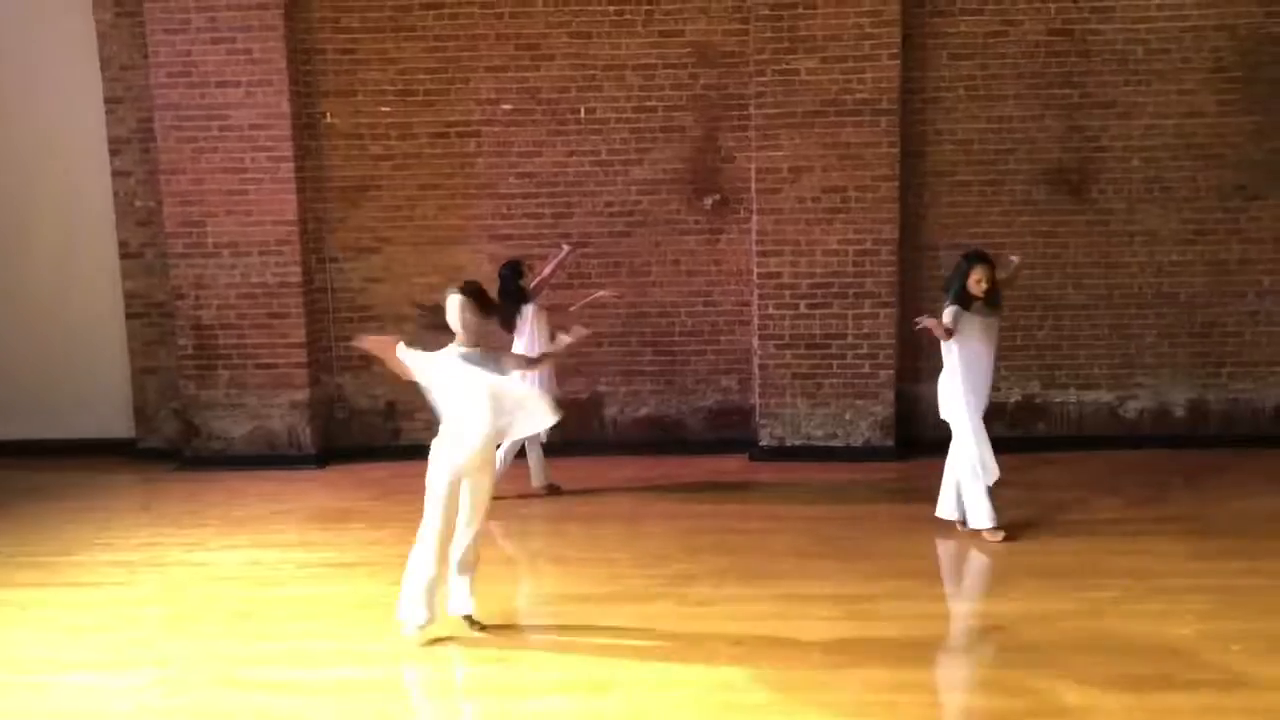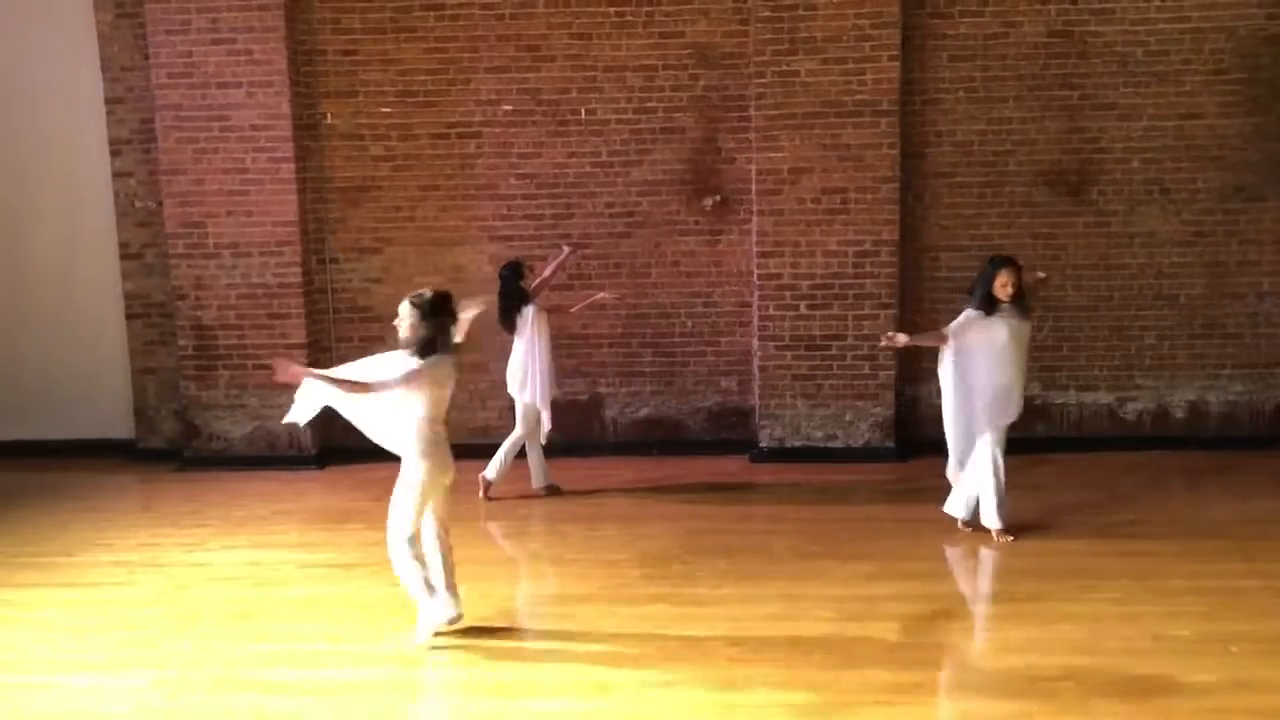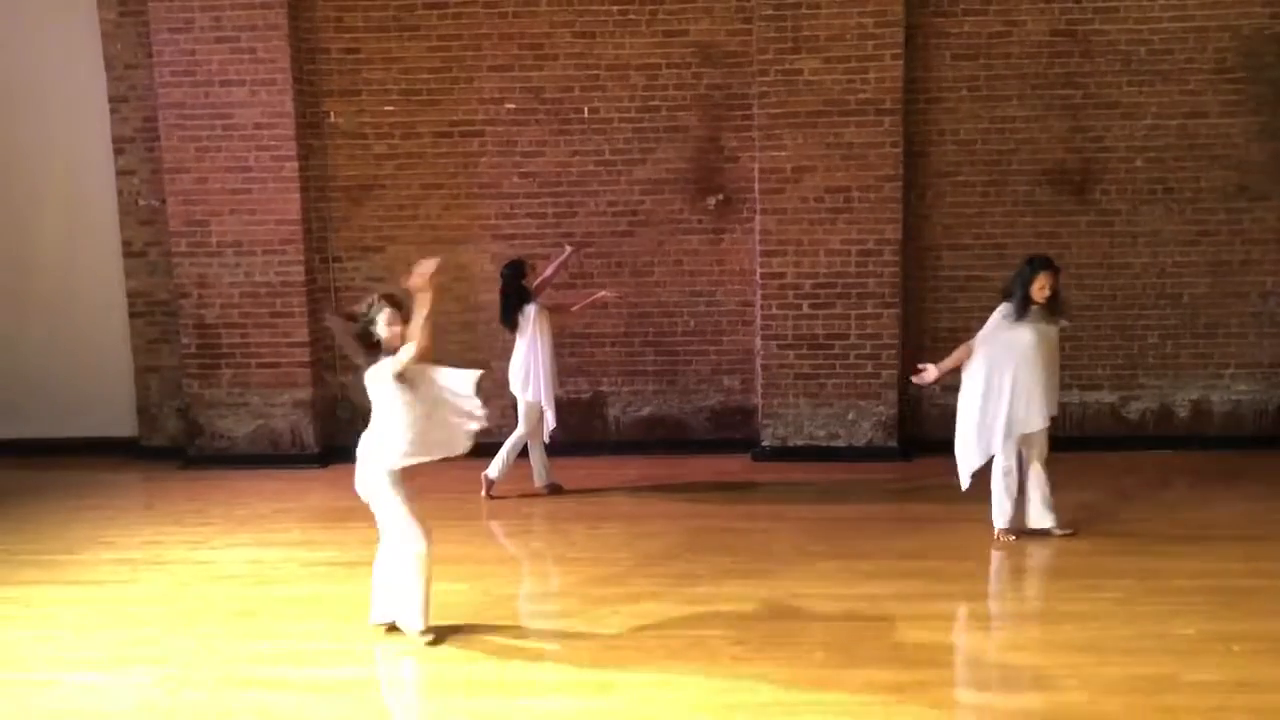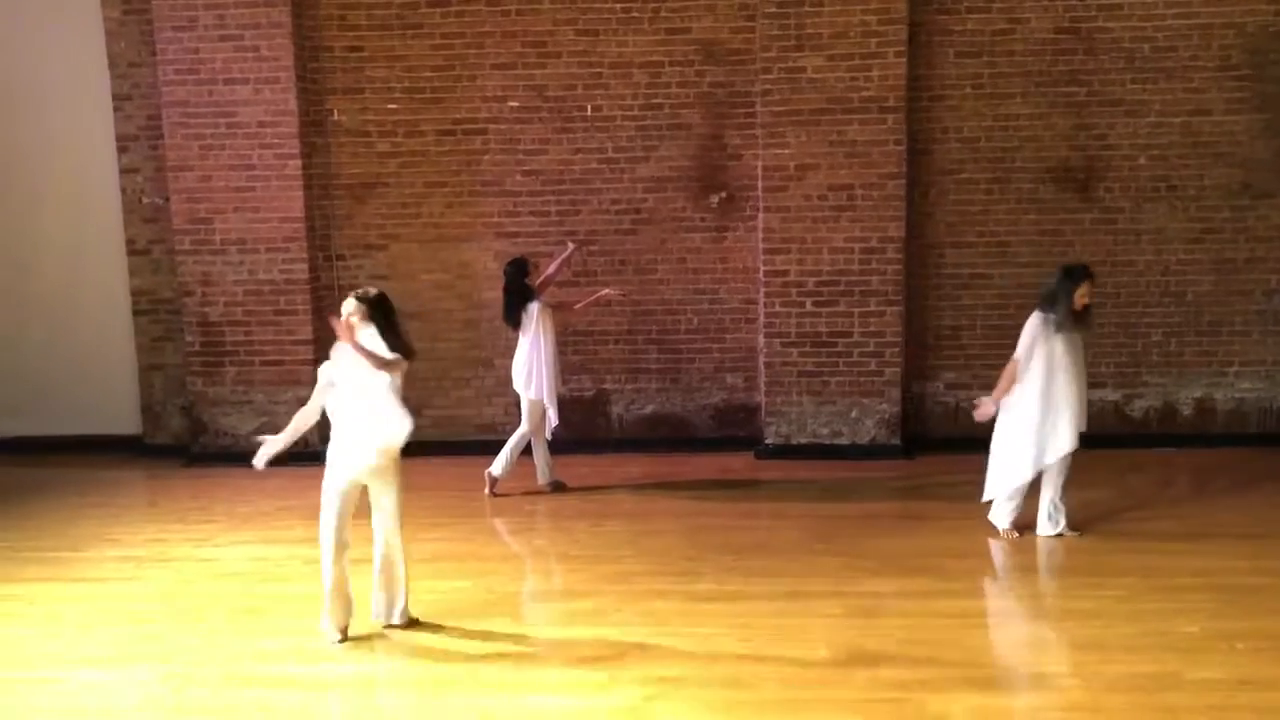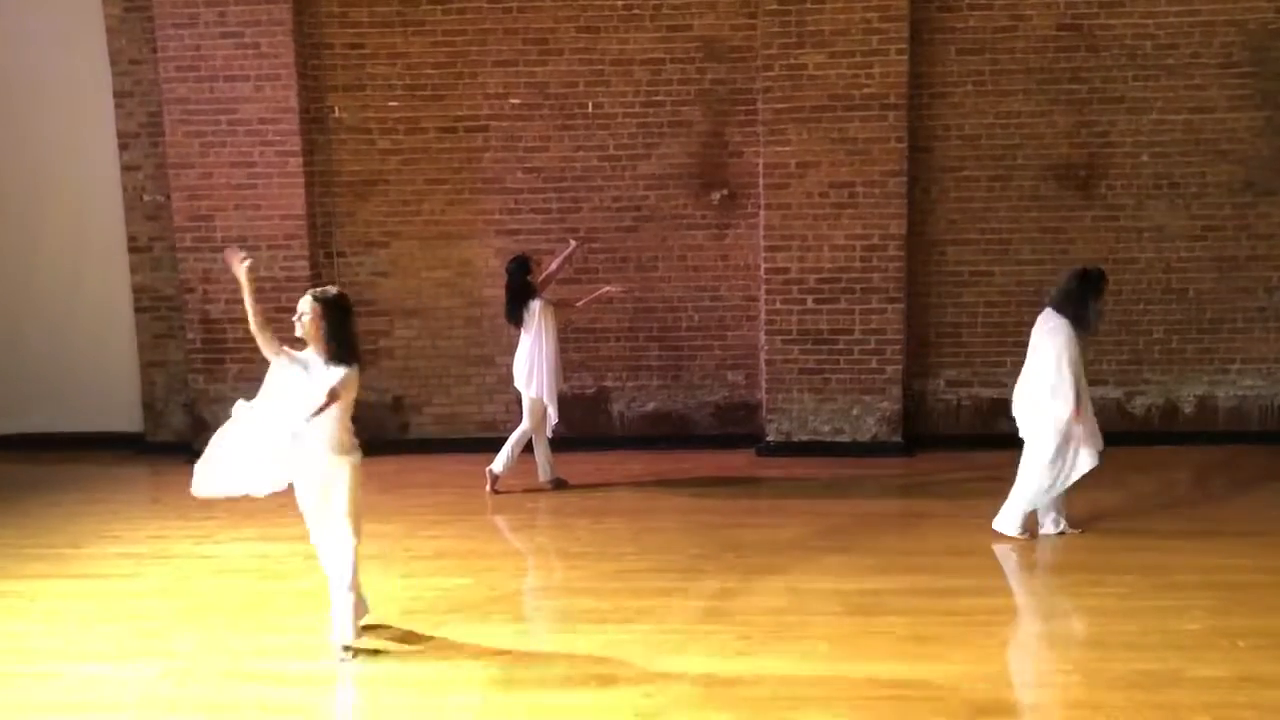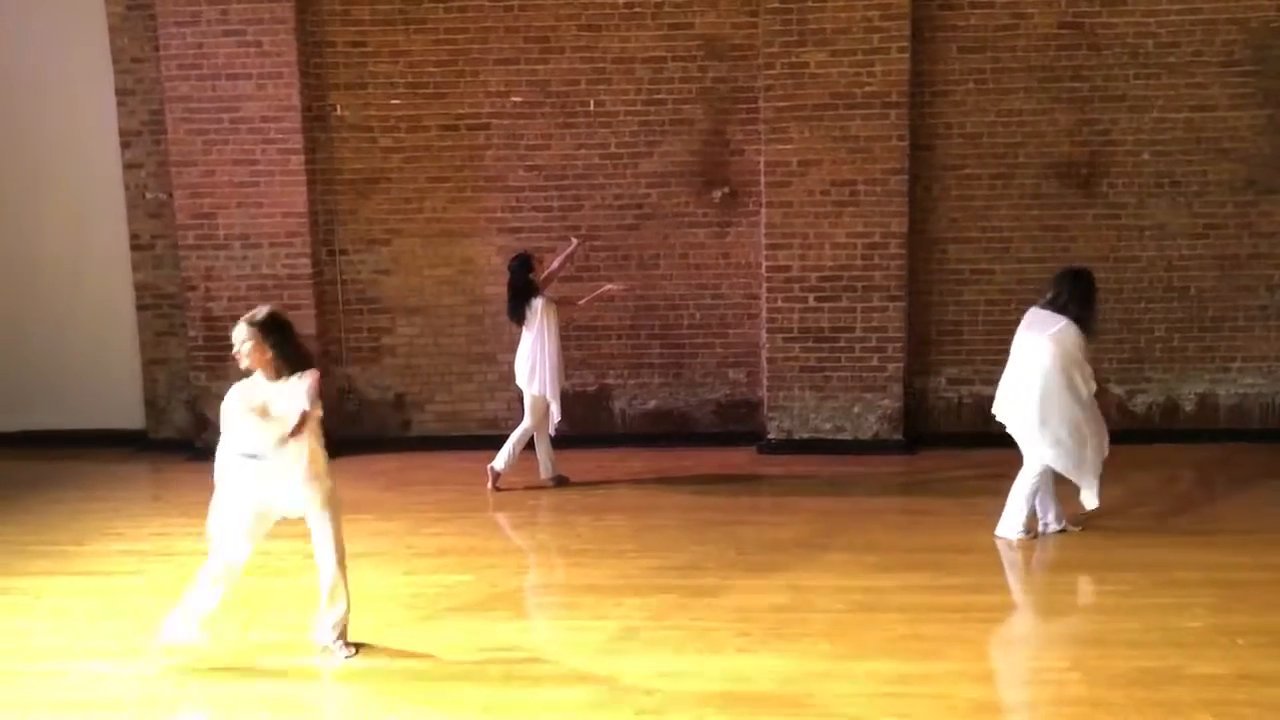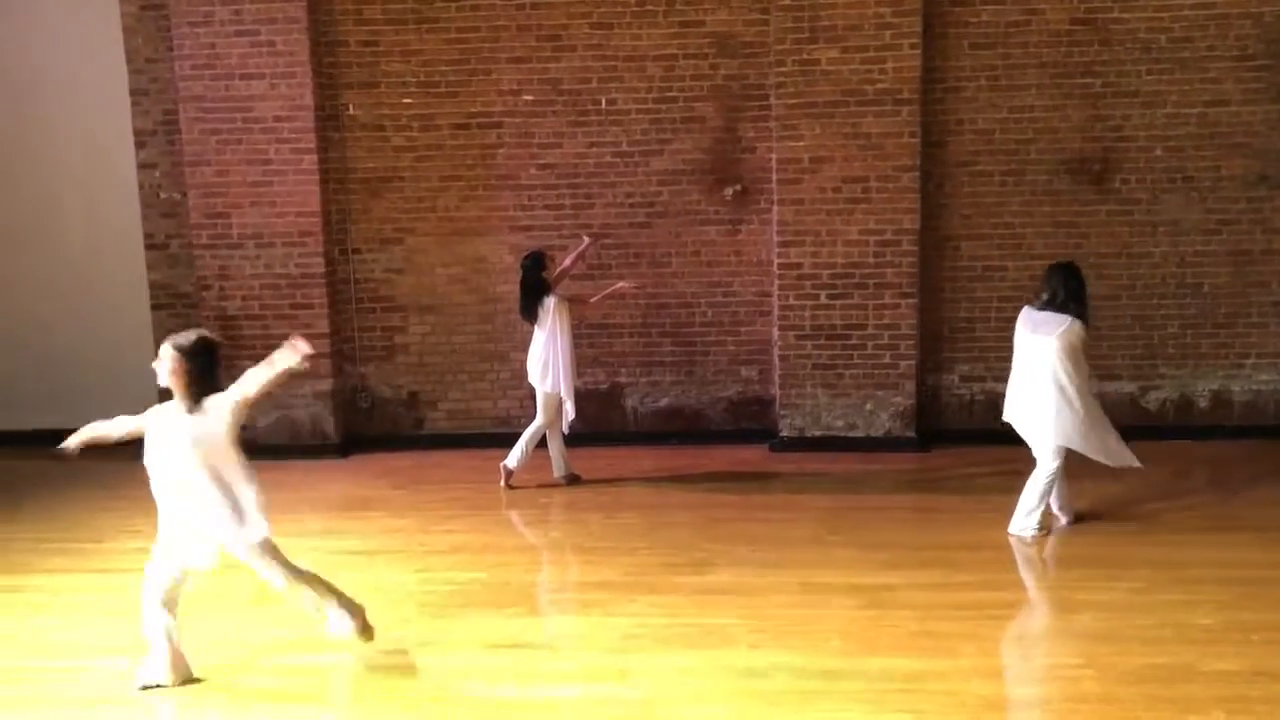
dt=0.3s
person 1, frame 1
left shoulder: (493, 356)
right shoulder: (443, 358)
left elbow: (530, 364)
right elbow: (409, 368)
left wrist: (562, 344)
right wrist: (389, 348)
left hip: (482, 457)
right hip: (451, 456)
left knee: (469, 534)
right knee: (434, 533)
left ankle: (461, 605)
right ankle: (416, 611)
person 1, frame 2
left shoulder: (423, 365)
right shoulder: (441, 358)
left elbow: (366, 386)
right elbow: (455, 337)
left wrist: (308, 375)
left hip: (424, 460)
right hip: (436, 457)
left knee: (401, 539)
right knee: (435, 535)
left ankle: (439, 610)
right ankle: (441, 610)
person 1, frame 3
left shoulder: (395, 365)
right shoulder: (385, 367)
right elbow: (417, 346)
right wrist: (423, 296)
left hip: (381, 466)
right hip: (381, 468)
left knee: (392, 541)
right knee: (412, 542)
left ankle: (386, 613)
right ankle: (411, 619)
person 1, frame 4
left shoulder: (392, 361)
right shoulder: (332, 367)
left elbow: (382, 368)
right elbow: (312, 410)
left wrist: (355, 347)
right wrist: (279, 440)
left hip: (383, 462)
right hip: (341, 462)
left knee: (389, 538)
right knee: (332, 539)
left ankle: (392, 611)
right ankle: (336, 617)
person 1, frame 5
left shoulder: (345, 371)
right shoulder: (292, 362)
left elbow: (323, 401)
right elbow: (261, 335)
left wrist: (296, 421)
right wrist: (245, 284)
left hip: (340, 464)
right hip: (304, 466)
left knee: (346, 542)
right knee: (325, 542)
left ankle: (344, 627)
right ankle: (346, 610)
person 1, frame 6
left shoulder: (303, 382)
right shoulder: (241, 390)
left elbow: (301, 420)
right elbow: (247, 407)
left wrist: (275, 444)
left hip: (309, 484)
right hip: (261, 489)
left knee: (331, 563)
right knee: (226, 555)
left ankle: (333, 634)
right ankle: (188, 620)
person 1, frame 7
left shoulder: (217, 407)
right shoulder: (161, 416)
left elbow: (251, 383)
right elbow: (123, 426)
left wrist: (285, 358)
right wrist: (87, 433)
left hip: (229, 517)
right hip: (182, 522)
left knee: (282, 574)
right knee: (156, 593)
left ankle: (349, 618)
right ankle: (163, 668)
person 2, frame 1
left shoulder: (987, 308)
right shoulder: (955, 311)
left elbow: (997, 287)
right elbow: (948, 332)
left wrist: (1012, 273)
right wrist: (938, 327)
left hip: (976, 392)
right hip: (959, 392)
left knee: (962, 452)
right knee: (972, 452)
left ankle: (951, 511)
right ankle: (983, 520)
person 2, frame 2
left shoulder: (1019, 311)
right shoulder: (977, 315)
right elbow: (946, 335)
left wrist: (1035, 284)
right wrist: (911, 340)
left hip: (1009, 397)
right hip: (985, 397)
left knee: (981, 456)
right knee: (991, 457)
left ankle: (960, 509)
right ankle: (994, 521)
person 2, frame 3
left shoulder: (1048, 316)
right shoulder: (1008, 313)
right elbow: (974, 345)
right wrist: (940, 368)
left hip: (1038, 401)
right hip: (1010, 400)
left knee: (1037, 459)
right knee: (1007, 460)
left ankle: (1042, 518)
right ankle: (1002, 521)
person 2, frame 4
left shoulder: (1070, 322)
right shoulder: (1040, 322)
right elbow: (1015, 363)
right wrist: (995, 398)
left hip: (1061, 407)
right hip: (1037, 407)
left knee: (1058, 464)
right knee: (1026, 463)
left ankle: (1052, 523)
right ankle: (1001, 518)
person 2, frame 5
left shoulder: (1052, 316)
right shoulder: (1064, 328)
right elbow: (1067, 377)
right wrist: (1077, 417)
left hip: (1041, 401)
right hip: (1044, 407)
left knee: (1057, 465)
right knee: (1042, 466)
left ankle: (1052, 522)
right ankle: (1009, 521)
person 2, frame 6
left shoulder: (1033, 315)
right shoulder: (1070, 331)
right elbow: (1082, 374)
right wrist: (1098, 392)
left hip: (1013, 398)
right hip: (1032, 404)
left knee: (1040, 461)
right knee: (1037, 464)
left ankle: (1051, 521)
right ankle: (1011, 526)
person 2, frame 7
left shoulder: (1026, 314)
right shoulder: (1072, 326)
right elbow: (1076, 366)
right wrist: (1082, 387)
left hip: (1022, 400)
right hip: (1048, 404)
left knee: (1051, 458)
right knee: (1050, 463)
left ankle: (1061, 511)
right ankle: (1023, 523)
person 3, frame 1
left shoulder: (529, 305)
right shoulder: (525, 302)
left elbow: (565, 310)
right elbow: (546, 276)
left wrist: (595, 297)
right wrist: (566, 253)
left hip: (531, 373)
right hip: (527, 373)
left knee: (533, 430)
left ankle: (541, 481)
person 3, frame 2
left shoulder: (530, 307)
right shoulder: (525, 302)
left elbow: (565, 312)
right elbow: (547, 276)
left wrist: (595, 299)
right wrist: (566, 254)
left hip: (531, 374)
right hip: (526, 374)
left knee: (533, 431)
right knee: (523, 431)
left ankle: (541, 482)
right ankle: (489, 476)
person 3, frame 3
left shoulder: (532, 305)
right shoulder: (528, 303)
left elbow: (567, 310)
right elbow: (549, 275)
left wrist: (597, 297)
right wrist: (568, 254)
left hip: (533, 372)
right hip: (528, 373)
left knee: (535, 430)
right knee: (525, 430)
left ankle: (544, 480)
right ankle: (491, 474)
person 3, frame 4
left shoulder: (536, 304)
right shoulder: (530, 301)
left elbow: (571, 308)
right elbow: (551, 273)
left wrist: (601, 295)
right wrist: (571, 251)
left hip: (536, 371)
right hip: (532, 371)
left knee: (539, 428)
right knee: (528, 428)
left ankle: (546, 478)
right ankle: (494, 472)
person 3, frame 5
left shoulder: (536, 302)
right shoulder: (533, 300)
left elbow: (570, 303)
right elbow: (556, 275)
left wrist: (599, 288)
right wrist: (572, 249)
left hip: (537, 368)
right hip: (533, 369)
left knee: (539, 425)
right knee: (529, 425)
left ankle: (548, 475)
right ankle: (495, 469)
person 3, frame 6
left shoulder: (537, 300)
right shoulder: (536, 299)
right elbow: (554, 269)
left wrist: (603, 291)
right wrist: (574, 248)
left hip: (538, 366)
right hip: (535, 367)
left knee: (541, 422)
right knee: (531, 423)
left ankle: (550, 472)
right ankle: (497, 467)
person 3, frame 7
left shoulder: (547, 297)
right shoulder: (549, 299)
right elbow: (567, 267)
right wrist: (586, 246)
left hip: (549, 363)
right hip: (548, 365)
left knee: (553, 420)
right knee: (544, 420)
left ankle: (562, 470)
right ankle: (510, 464)
